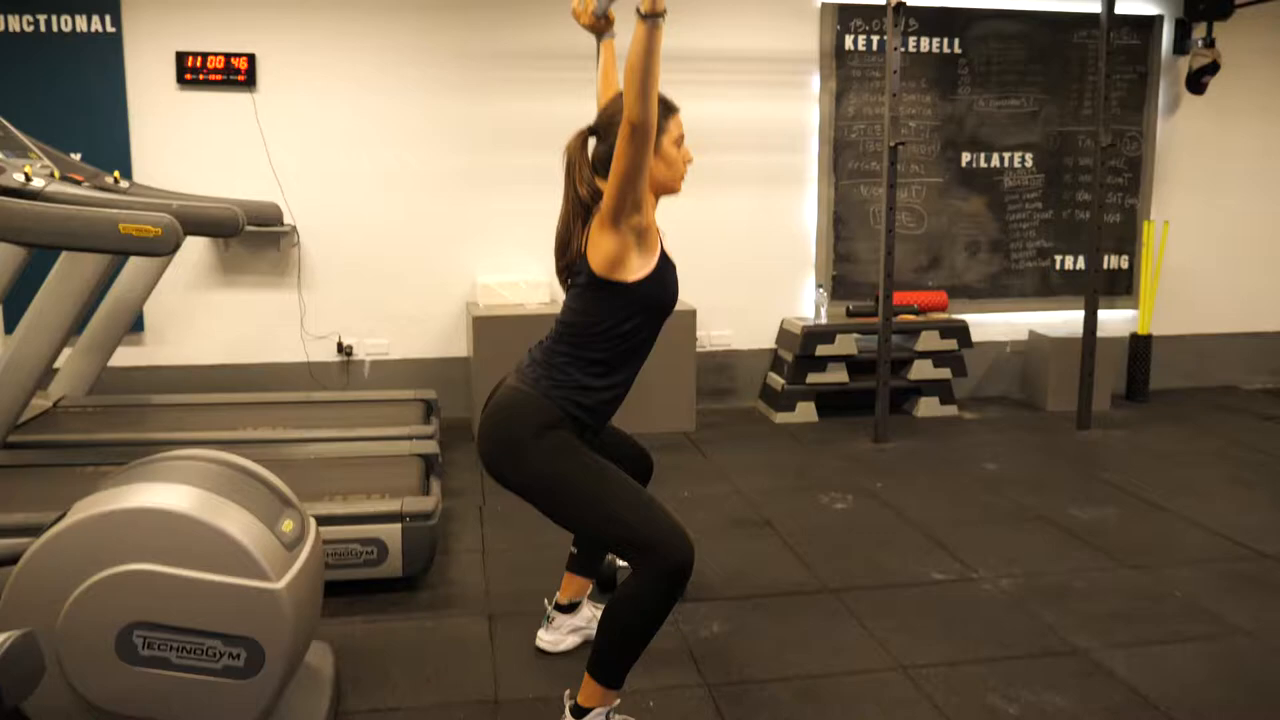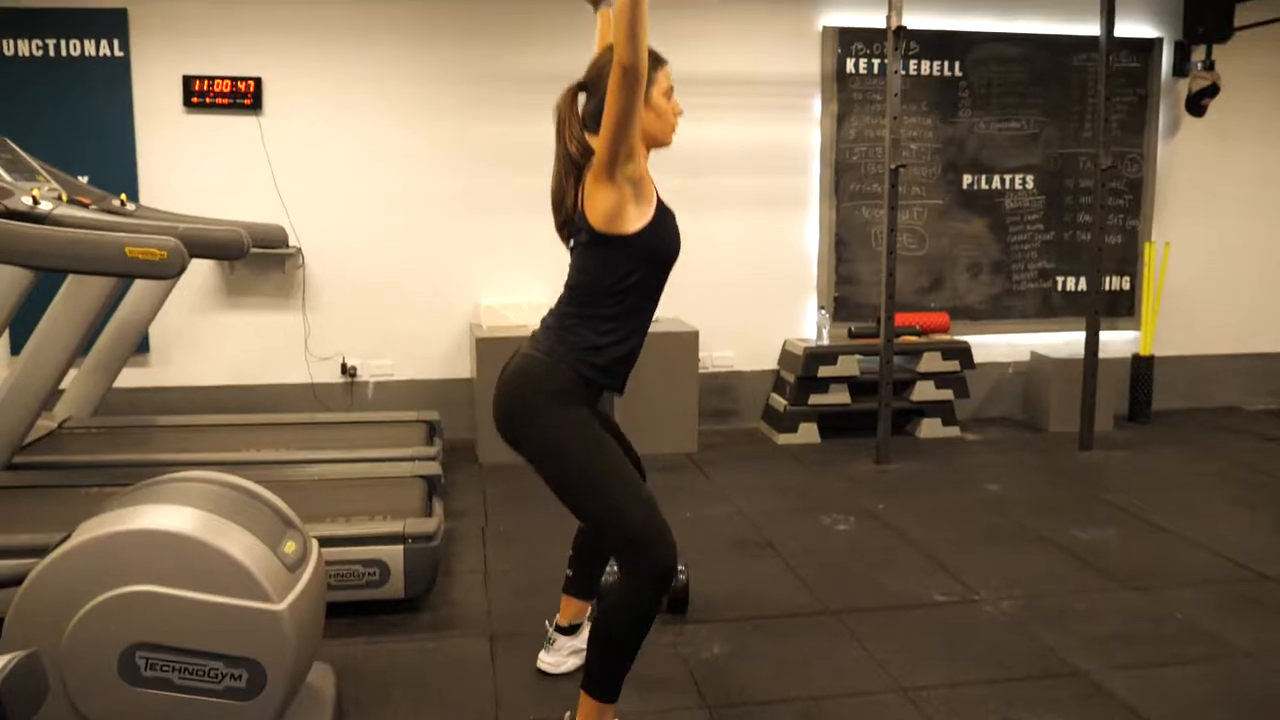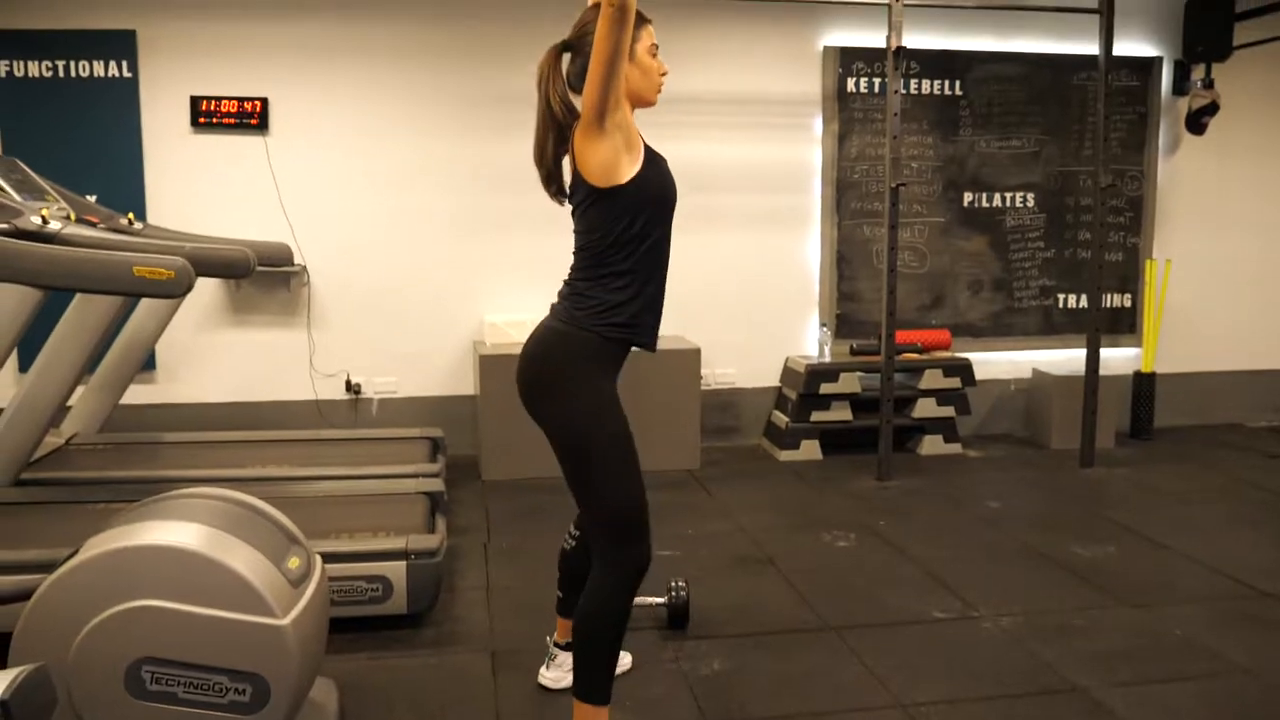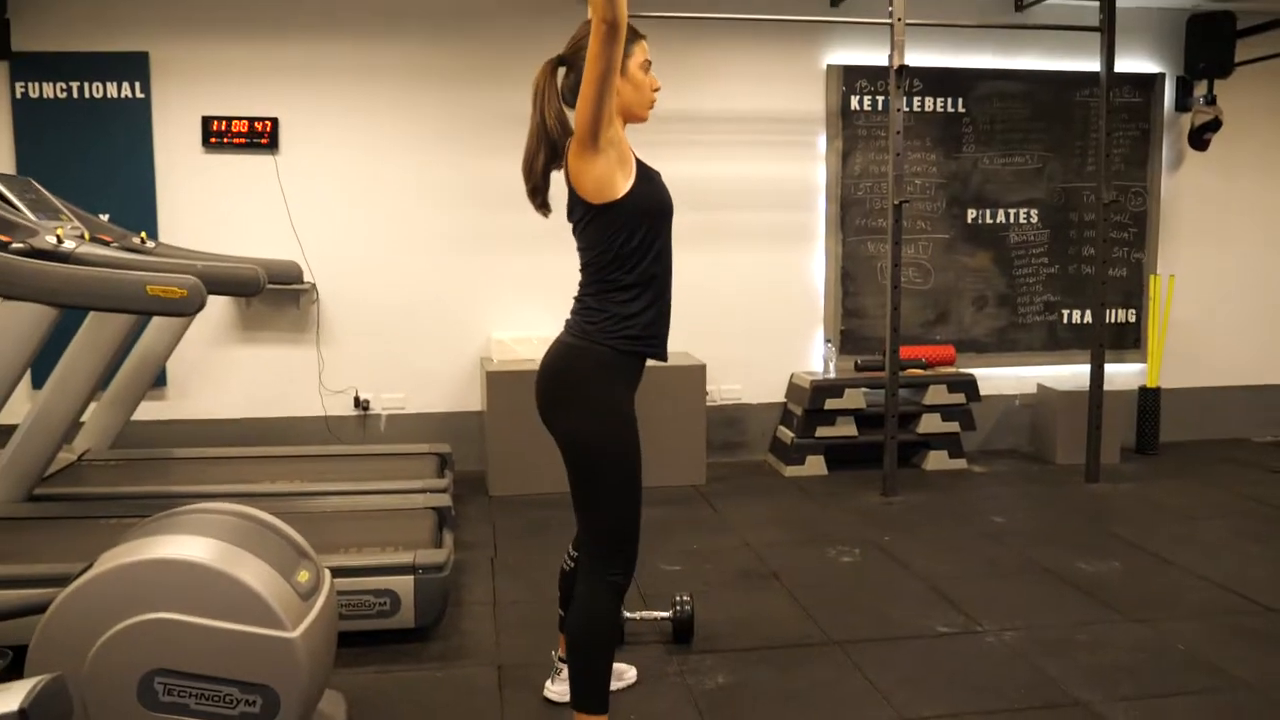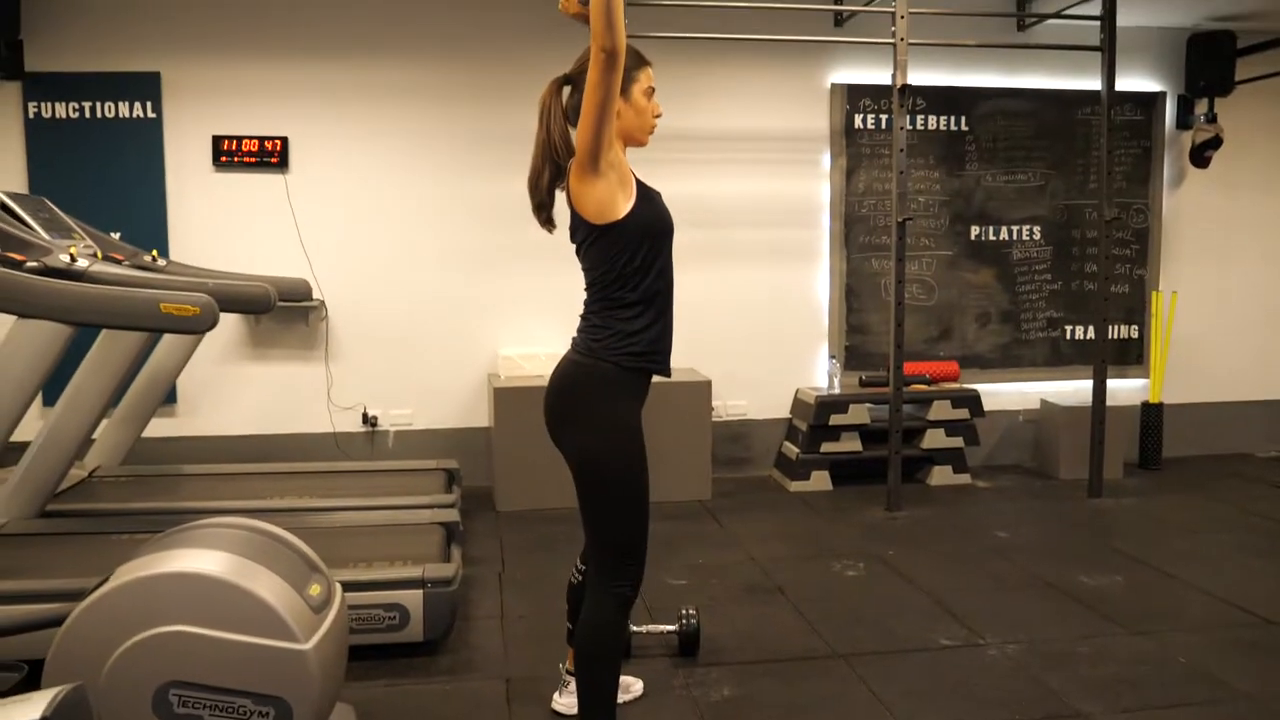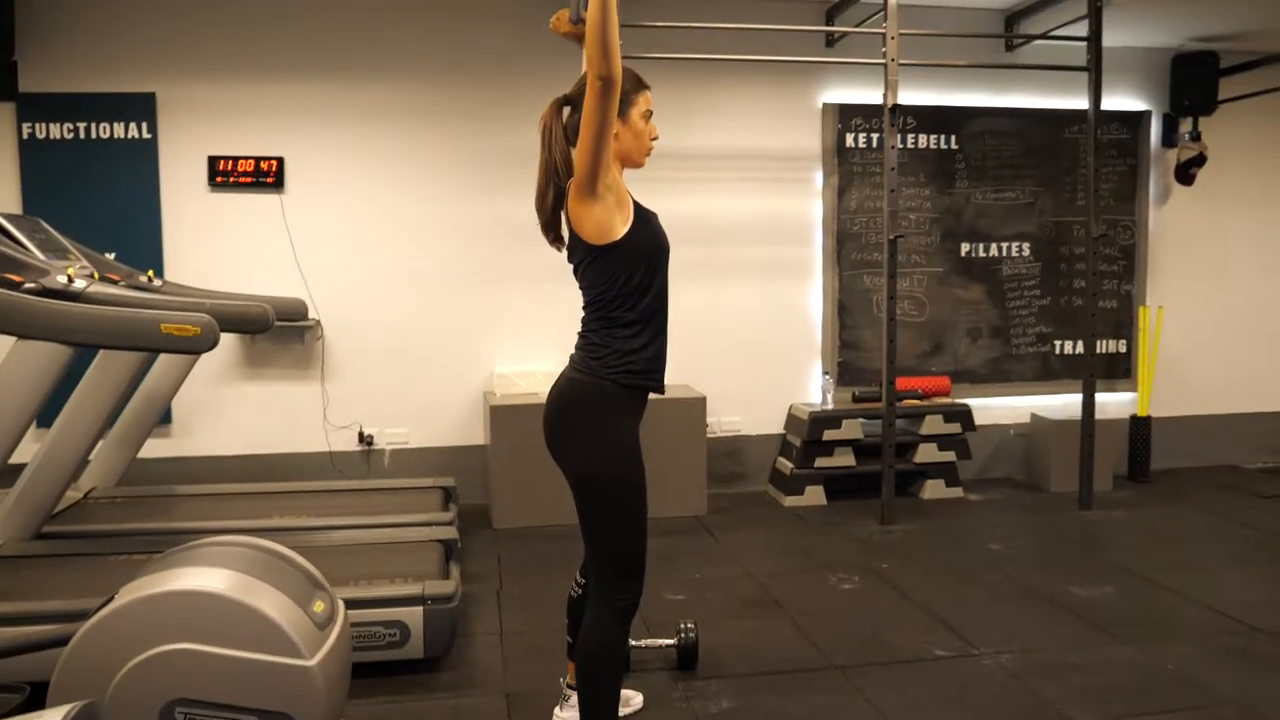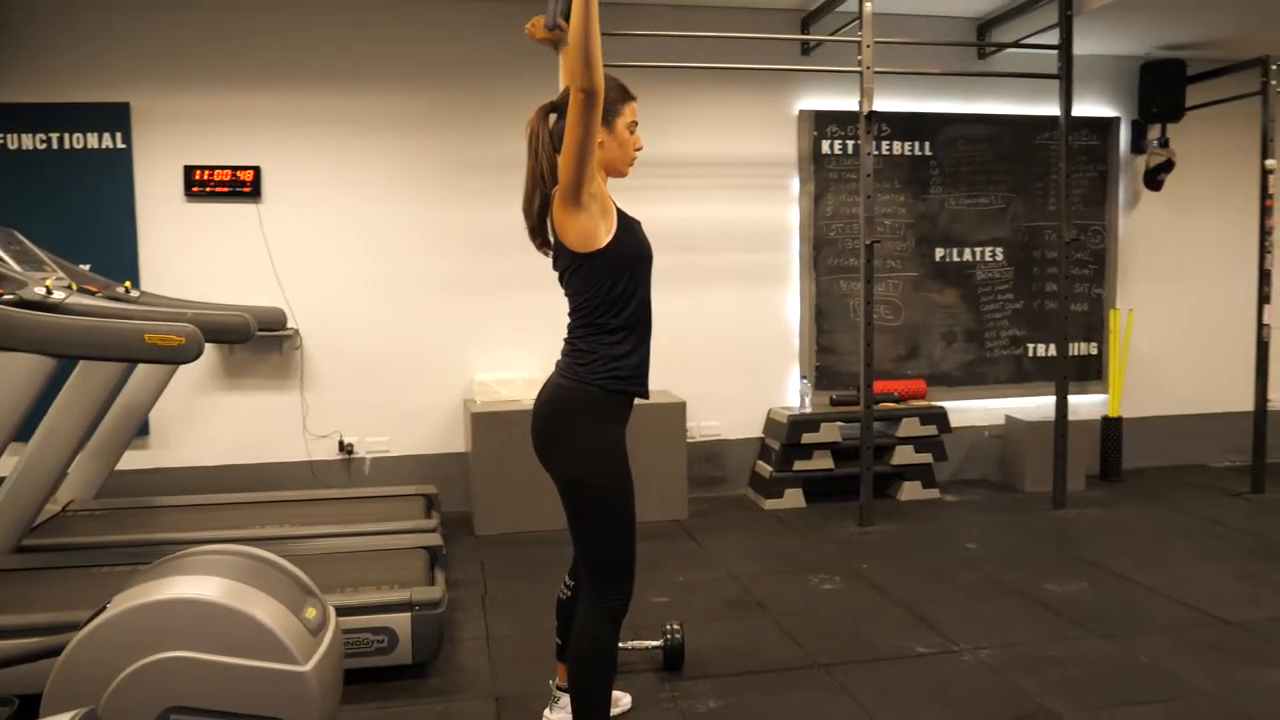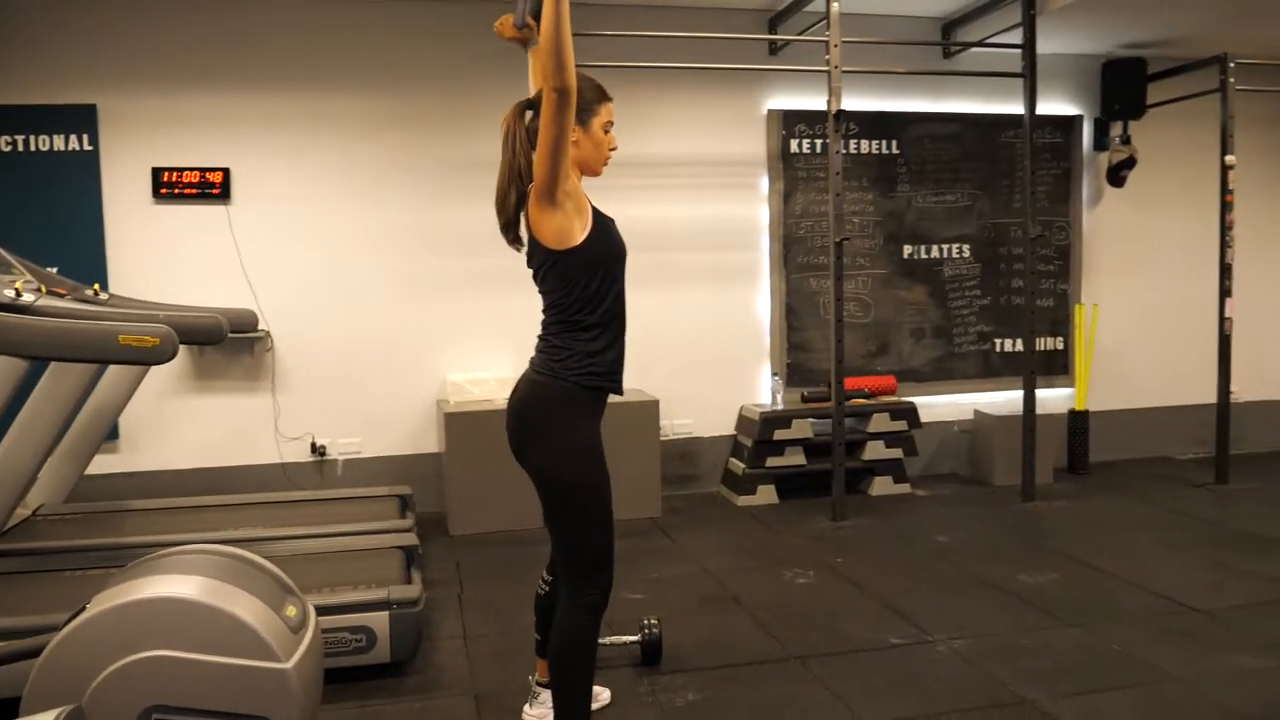
dt=0.2s
person 1, frame 1
left shoulder: (618, 211)
right shoulder: (623, 223)
left elbow: (619, 114)
right elbow: (631, 120)
left hip: (541, 414)
right hip: (529, 432)
left knee: (631, 471)
right knee: (667, 553)
left ankle: (567, 611)
person 1, frame 2
left shoulder: (608, 161)
right shoulder: (619, 175)
left elbow: (615, 62)
right elbow: (624, 60)
left hip: (556, 386)
right hip: (546, 396)
left knee: (622, 485)
right knee: (652, 556)
left ankle: (568, 633)
person 1, frame 3
left shoulder: (608, 130)
right shoulder: (604, 132)
left hip: (574, 356)
right hip: (572, 364)
left knee: (604, 517)
right knee: (626, 548)
left ankle: (567, 651)
person 1, frame 4
left shoulder: (603, 143)
right shoulder: (596, 147)
left hip: (593, 369)
right hip: (591, 375)
left knee: (599, 536)
right knee: (612, 557)
person 1, frame 5
left shoulder: (604, 164)
right shoulder: (596, 169)
left elbow: (605, 63)
left hip: (601, 385)
right hip: (599, 392)
left knee: (605, 550)
right knee: (619, 569)
person 1, frame 6
left shoulder: (601, 187)
right shoulder: (593, 190)
left elbow: (600, 85)
right elbow: (603, 82)
left hip: (598, 403)
right hip: (597, 409)
left knee: (605, 563)
right knee: (618, 583)
person 1, frame 7
left shoulder: (585, 195)
right shoulder: (579, 199)
left elbow: (580, 97)
right elbow: (586, 93)
left hip: (583, 408)
right hip: (584, 414)
left knee: (594, 565)
right knee: (609, 585)
person 1, frame 8
left shoulder: (560, 195)
right shoulder: (555, 197)
left elbow: (552, 94)
right elbow: (558, 90)
left hip: (556, 404)
right hip: (558, 410)
left knee: (572, 561)
right knee: (588, 579)
